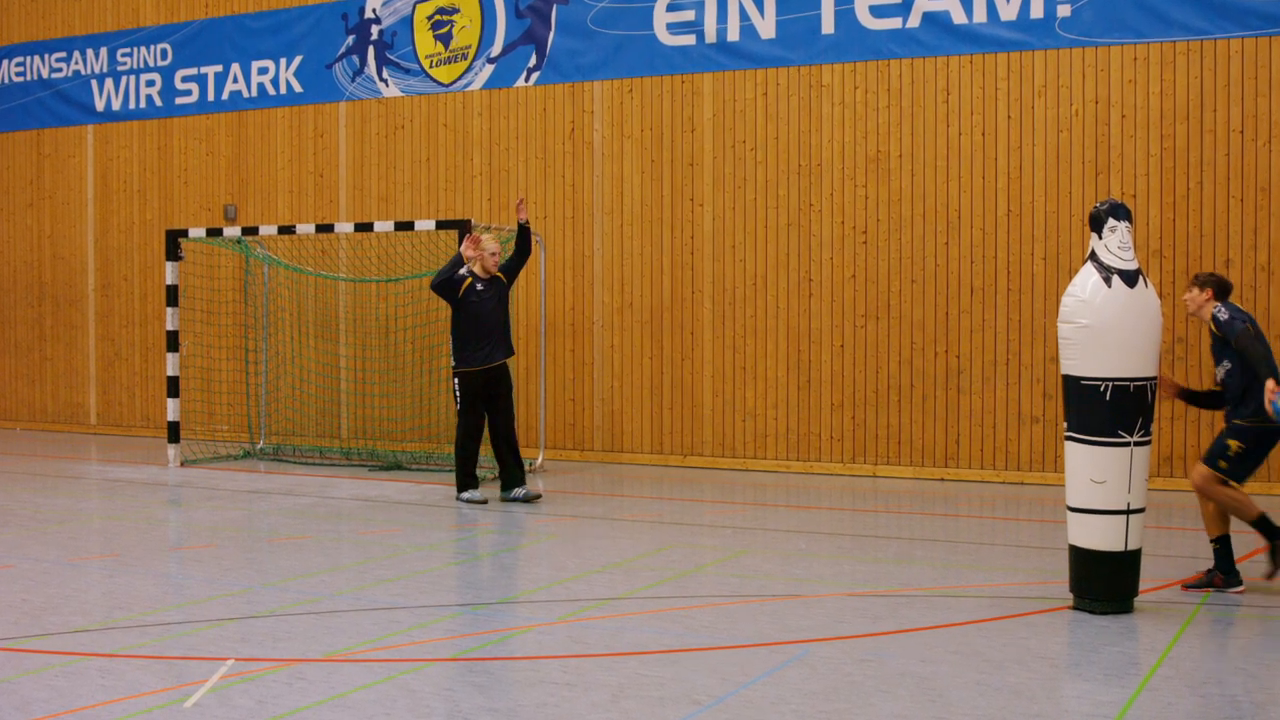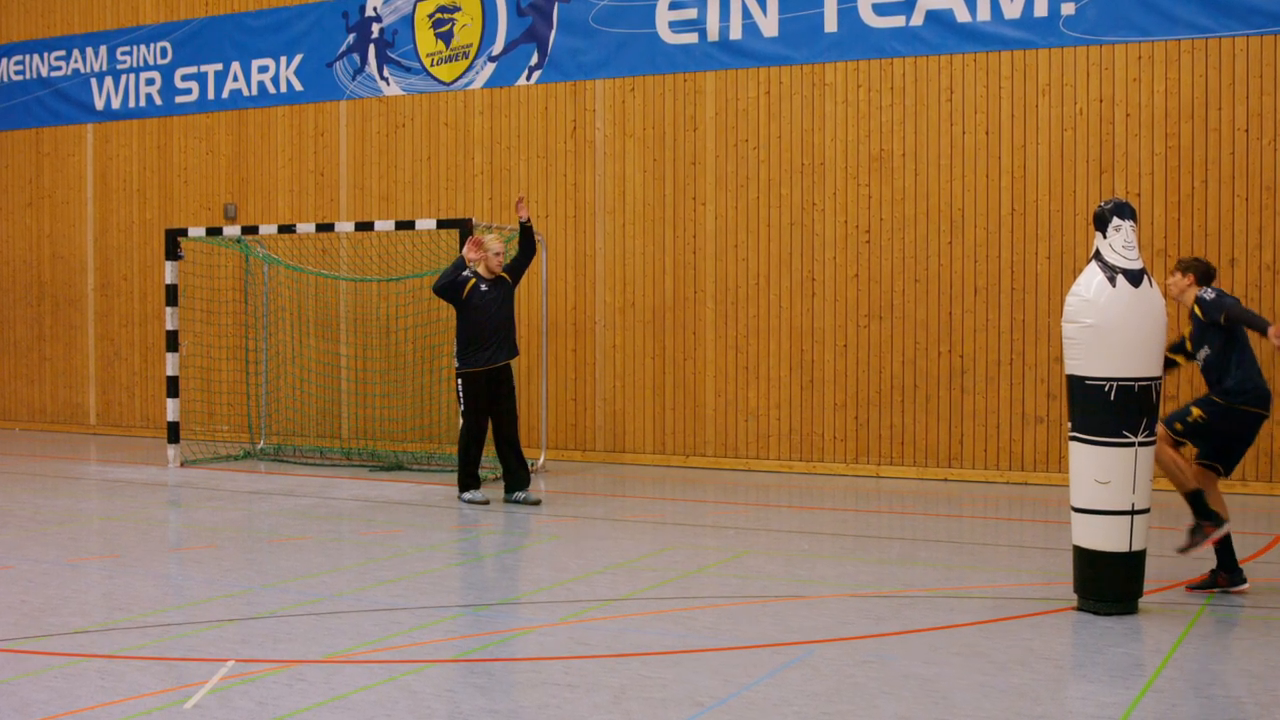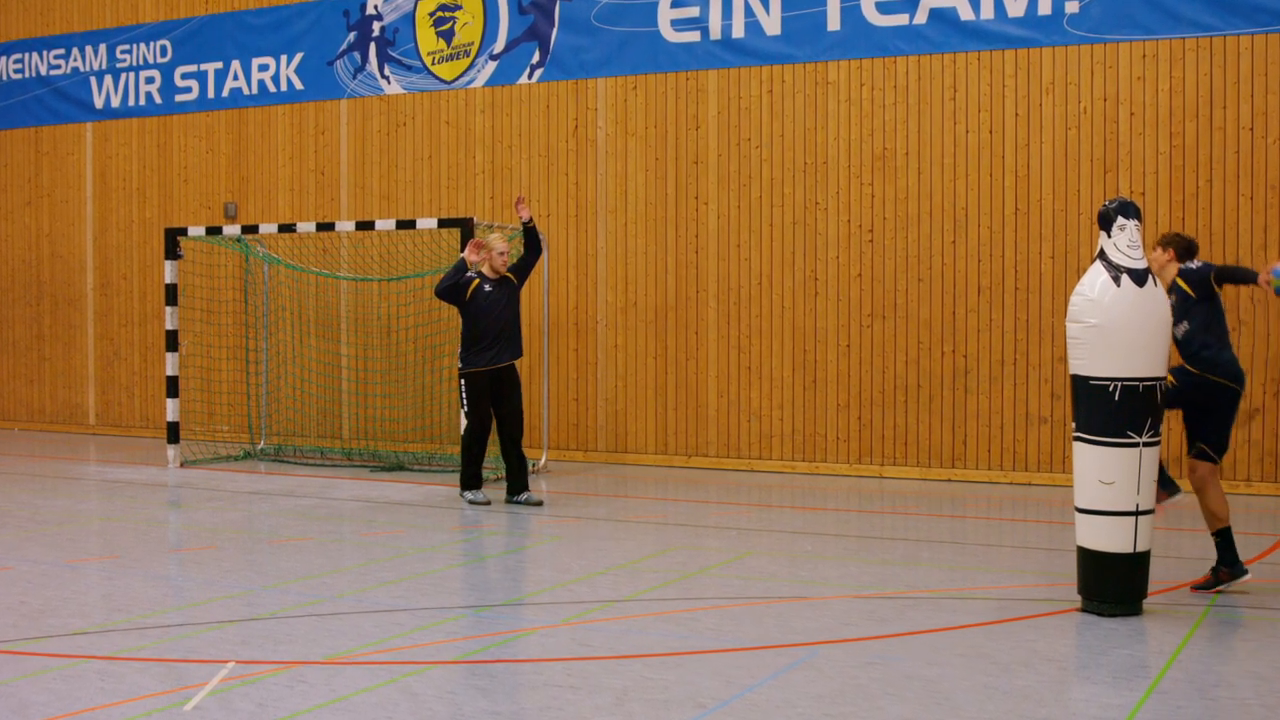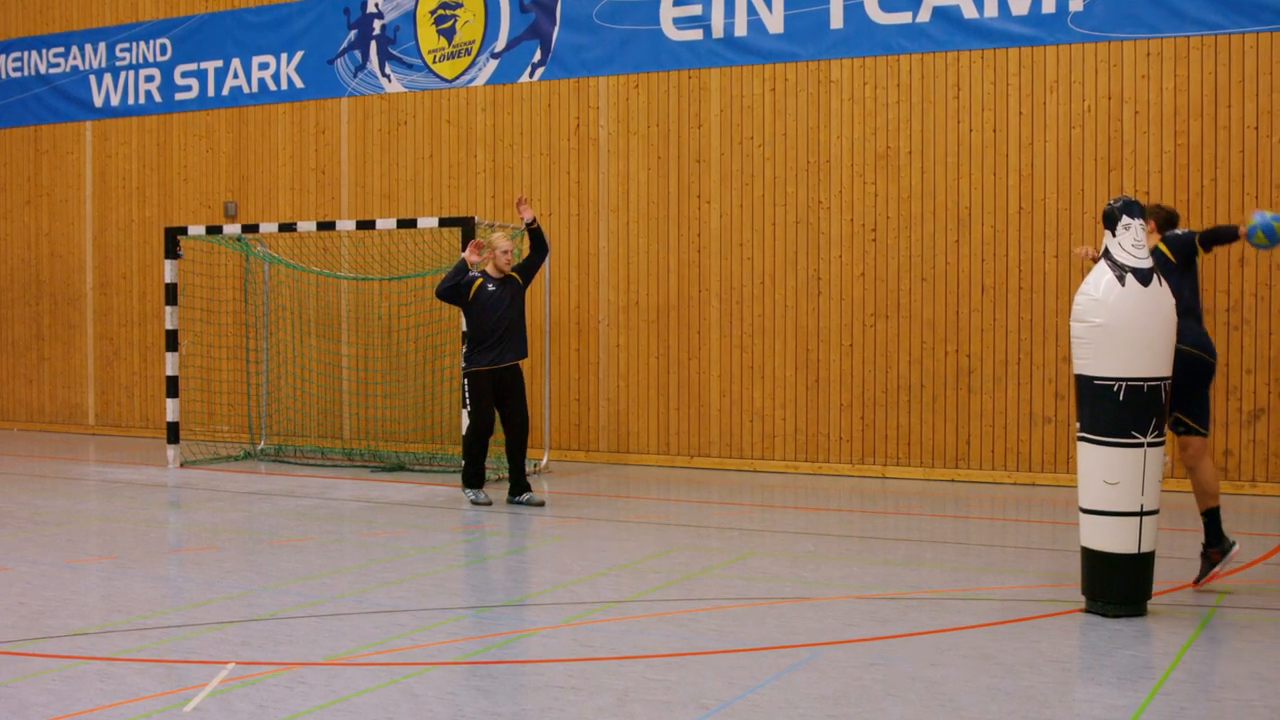
dt=0.4s
person 1, frame 1
left shoulder: (1224, 314)
right shoulder: (1219, 329)
left elbow: (1250, 343)
right elbow: (1219, 398)
right wrist: (1178, 390)
right hip: (1247, 415)
left knee: (1204, 479)
right knee: (1205, 482)
right ankle: (1225, 571)
person 1, frame 2
left shoulder: (1206, 299)
right shoulder: (1193, 330)
left elbow: (1235, 311)
right elbow: (1165, 363)
left hip: (1236, 399)
right hip: (1243, 405)
left knee: (1159, 437)
right knee: (1202, 478)
left ankle: (1207, 516)
right ankle: (1228, 571)
person 1, frame 3
left shoulder: (1189, 275)
right shoulder: (1168, 298)
left elbow: (1224, 273)
left hip: (1208, 374)
right hip: (1220, 384)
right knee: (1202, 474)
left ankle: (1161, 482)
right ankle: (1229, 564)
person 1, frame 4
left shoulder: (1171, 243)
right shoulder: (1152, 260)
left elbow: (1210, 237)
left wrist: (1240, 231)
right wrist: (1099, 254)
left hip: (1181, 351)
right hip: (1194, 357)
right knee: (1193, 450)
right ankle: (1215, 544)
person 2, frame 1
left shoulder: (501, 279)
right shoulder: (462, 283)
left elbow: (523, 254)
right elbow: (436, 284)
left wrist: (522, 223)
right wrist: (461, 257)
left hip: (498, 367)
right hip: (468, 369)
left knee: (505, 427)
right knee: (470, 429)
left ankle: (513, 485)
right ankle: (466, 487)
person 2, frame 2
left shoulder: (506, 279)
right shoulder: (466, 283)
left elbow: (527, 253)
right elbow: (439, 287)
left wrist: (525, 222)
right wrist: (463, 259)
left hip: (501, 368)
right hip: (471, 370)
left knee: (508, 429)
right knee: (474, 429)
left ankle: (516, 487)
right ankle: (468, 487)
person 2, frame 3
left shoulder: (512, 280)
right shoulder: (469, 284)
left elbow: (534, 251)
right elbow: (441, 290)
left wrist: (527, 221)
right wrist: (465, 261)
left hip: (506, 369)
right hip: (475, 370)
left knee: (513, 429)
right knee: (478, 428)
left ankle: (517, 489)
right ankle: (470, 486)
person 2, frame 4
left shoulder: (517, 279)
right shoulder: (473, 283)
left elbow: (540, 252)
right elbow: (442, 292)
left wrist: (531, 222)
right wrist: (465, 262)
left hip: (510, 369)
right hip: (479, 370)
left knee: (518, 428)
right knee: (481, 426)
left ankle: (519, 489)
right ankle: (472, 484)
